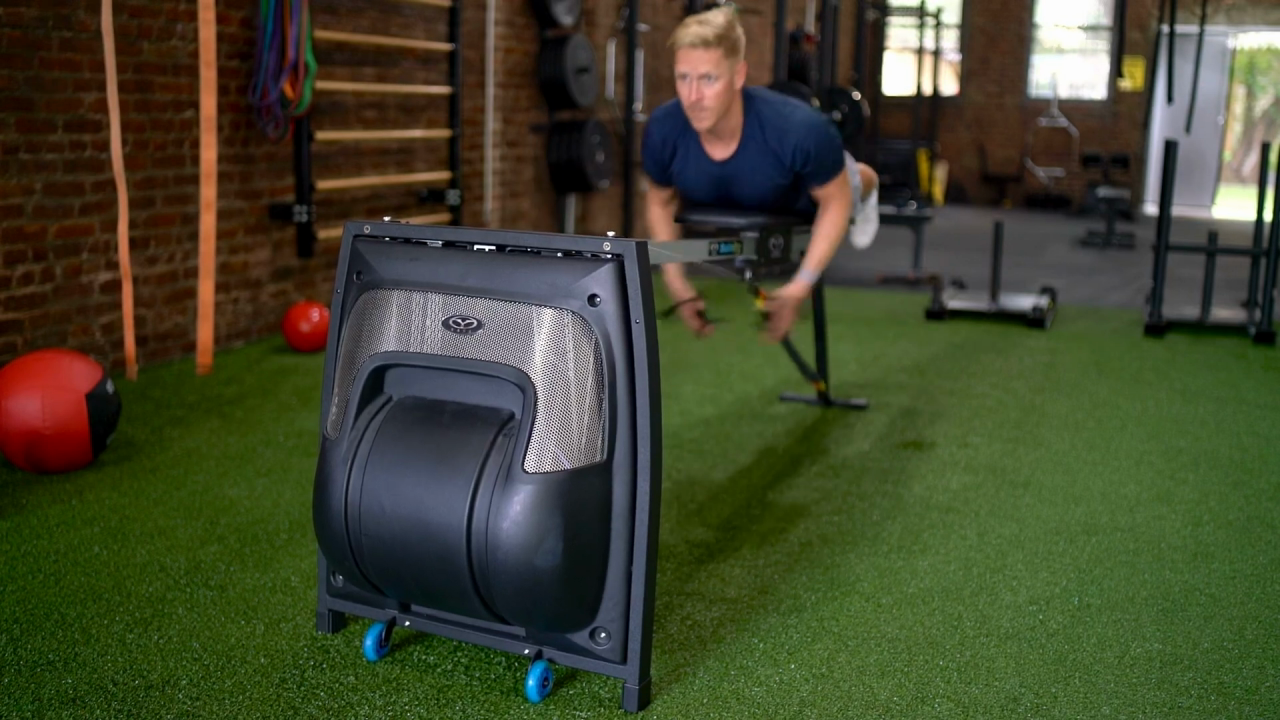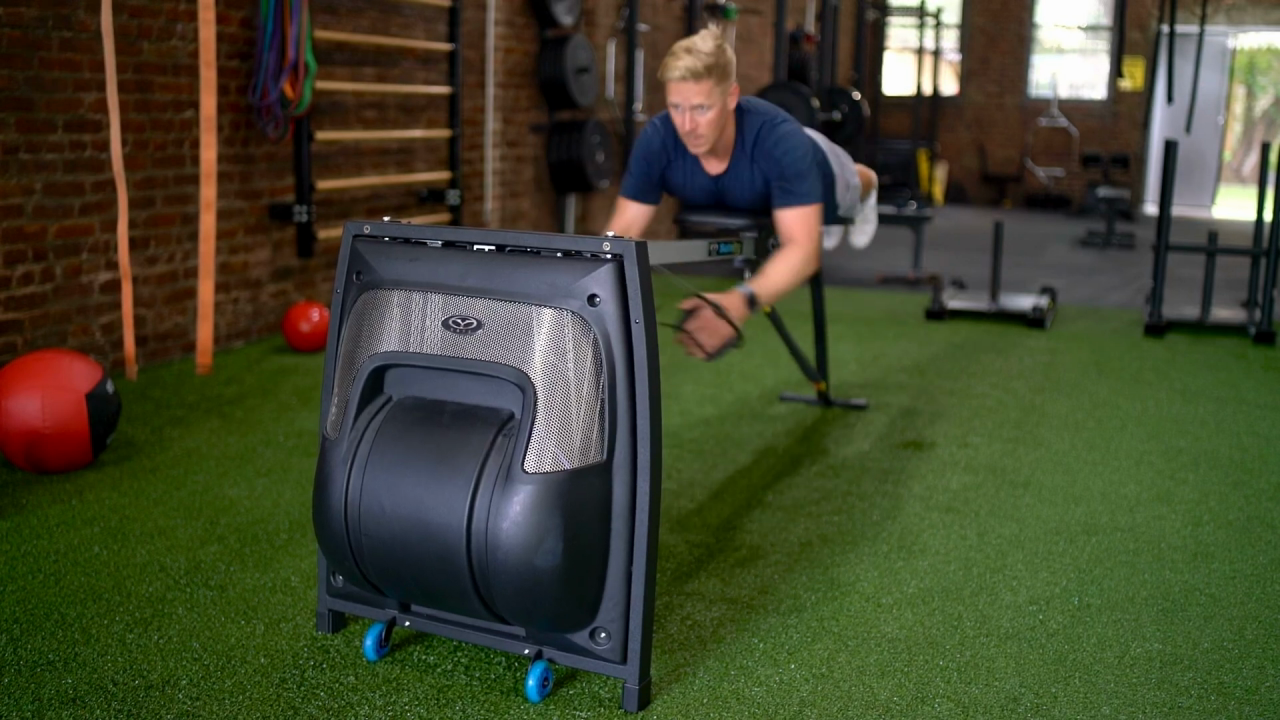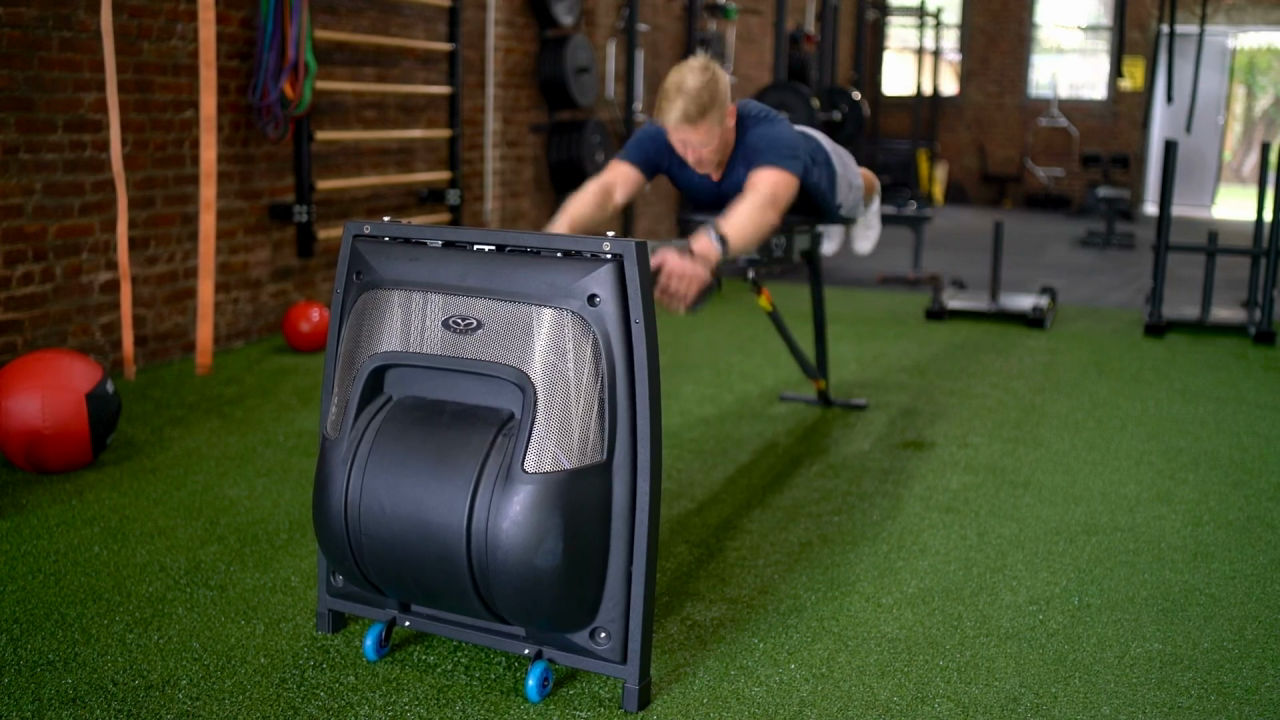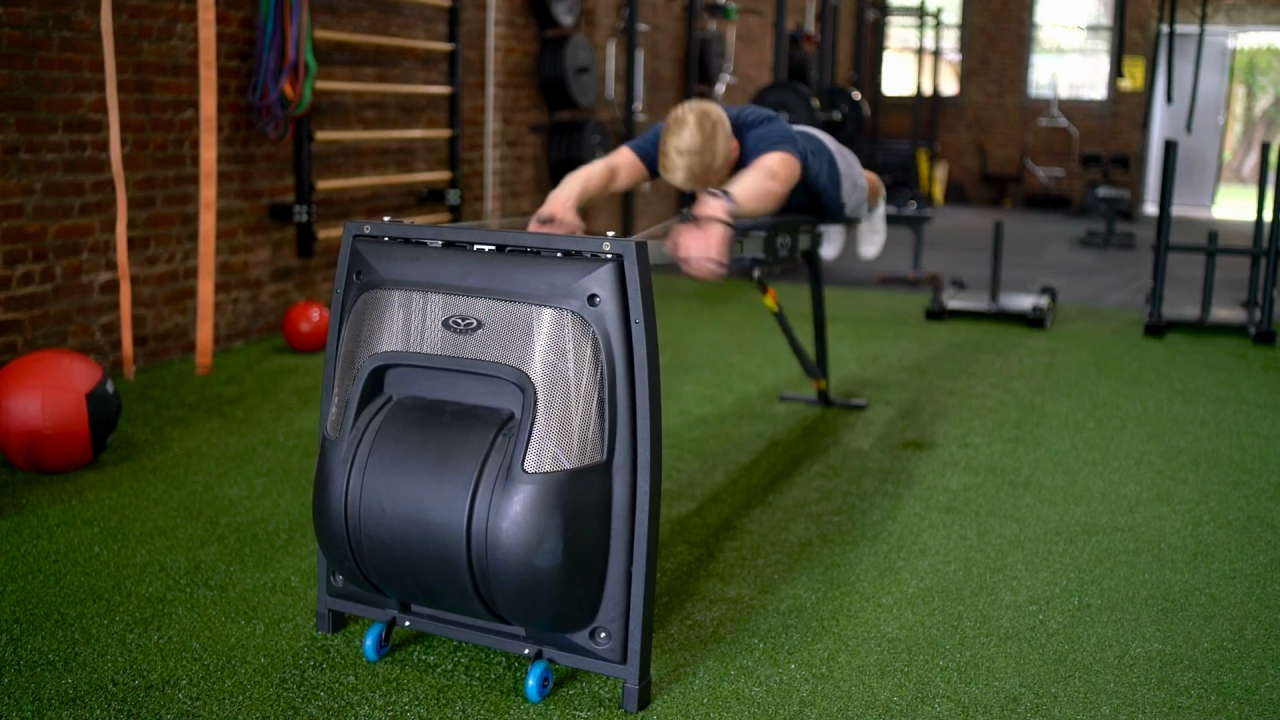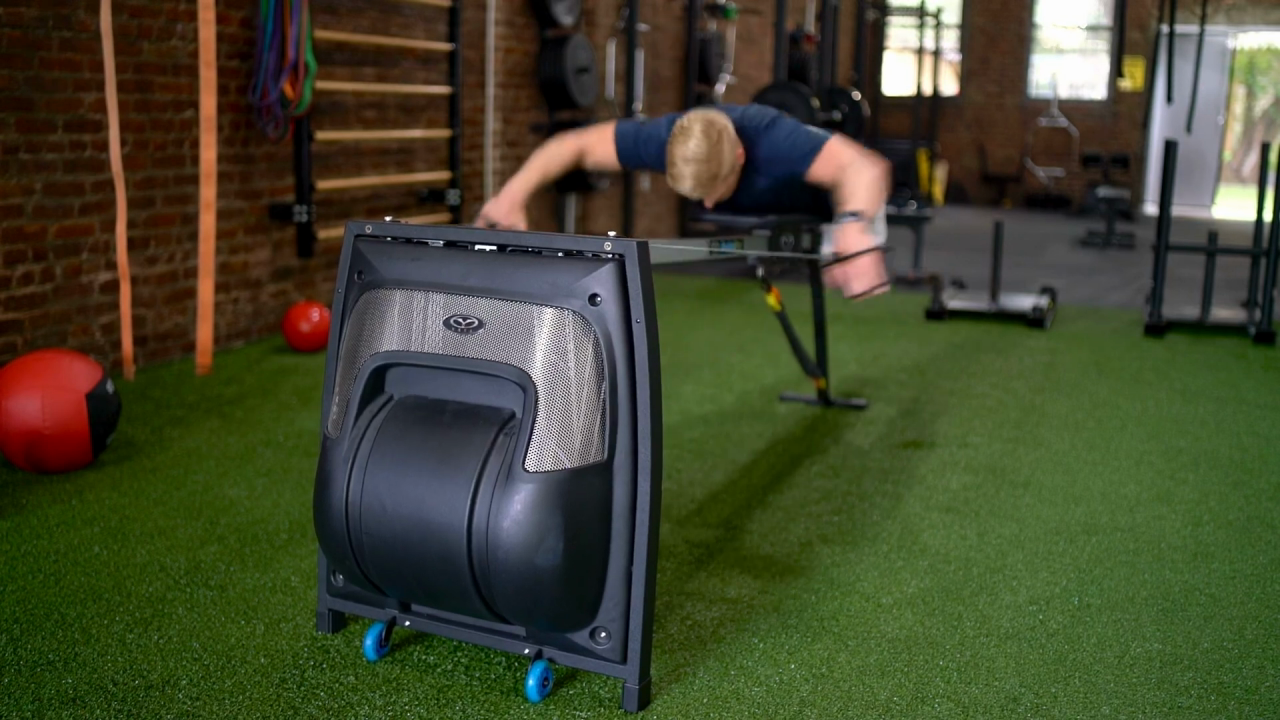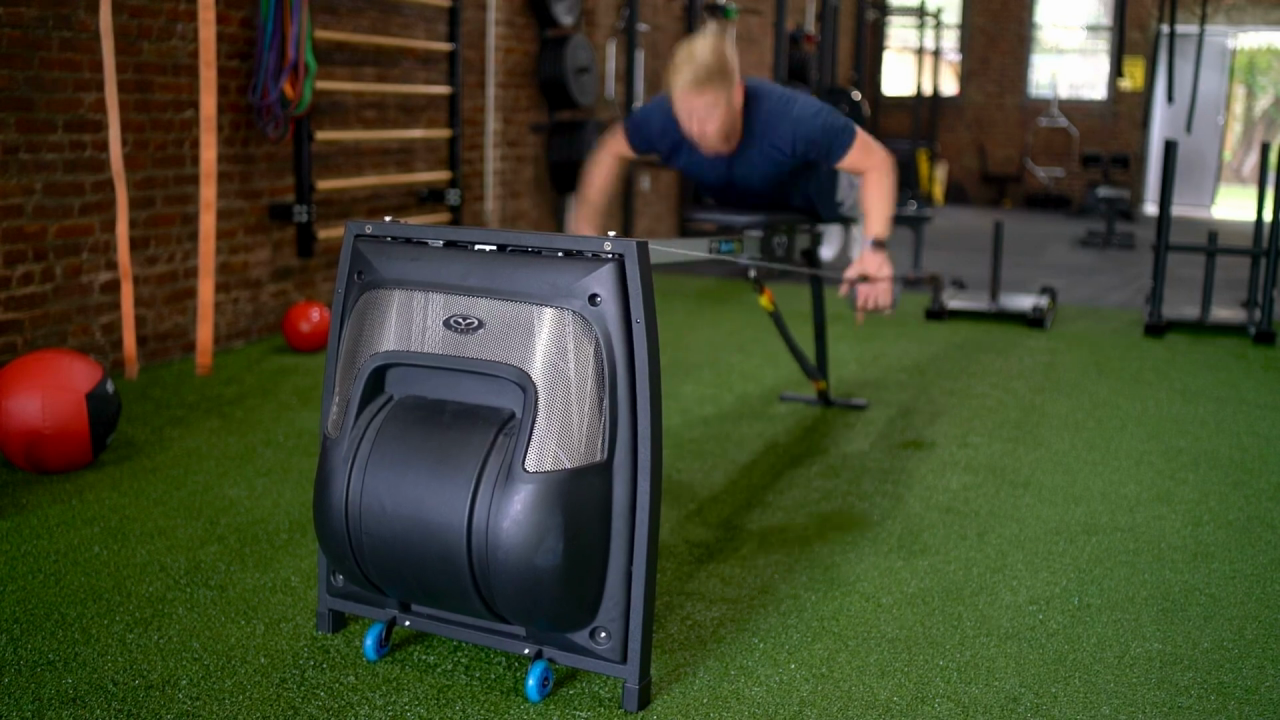
dt=0.2s
person 1, frame 1
left shoulder: (798, 128)
right shoulder: (663, 130)
left elbow: (833, 200)
right elbow: (661, 204)
left wrist: (803, 283)
right wrist: (678, 284)
left ankle: (865, 184)
person 1, frame 2
left shoulder: (782, 141)
right shoulder: (657, 140)
left elbow: (803, 249)
right elbow: (623, 229)
left wrist: (738, 303)
left hip: (806, 172)
person 1, frame 3
left shoulder: (772, 138)
right shoulder: (660, 137)
left elbow: (764, 203)
right elbow: (606, 189)
left wrist: (705, 250)
right wrist: (559, 236)
left hip: (808, 167)
person 1, frame 4
left shoulder: (768, 140)
right shoulder: (673, 136)
left elbow: (768, 179)
right elbow: (608, 170)
left wrist: (714, 212)
right wrist: (558, 206)
left hip: (815, 162)
left ankle: (871, 202)
person 1, frame 5
left shoulder: (776, 141)
right shoulder: (665, 140)
left elbow: (862, 167)
right elbow: (575, 145)
left wrist: (856, 230)
right wrist: (510, 199)
left hip: (807, 164)
right hip: (759, 204)
person 1, frame 6
left shoulder: (795, 118)
right shoulder: (663, 120)
left elbow: (877, 164)
right elbow: (610, 152)
left wrist: (875, 248)
right wrist: (586, 225)
left hip: (808, 193)
right hip: (741, 209)
